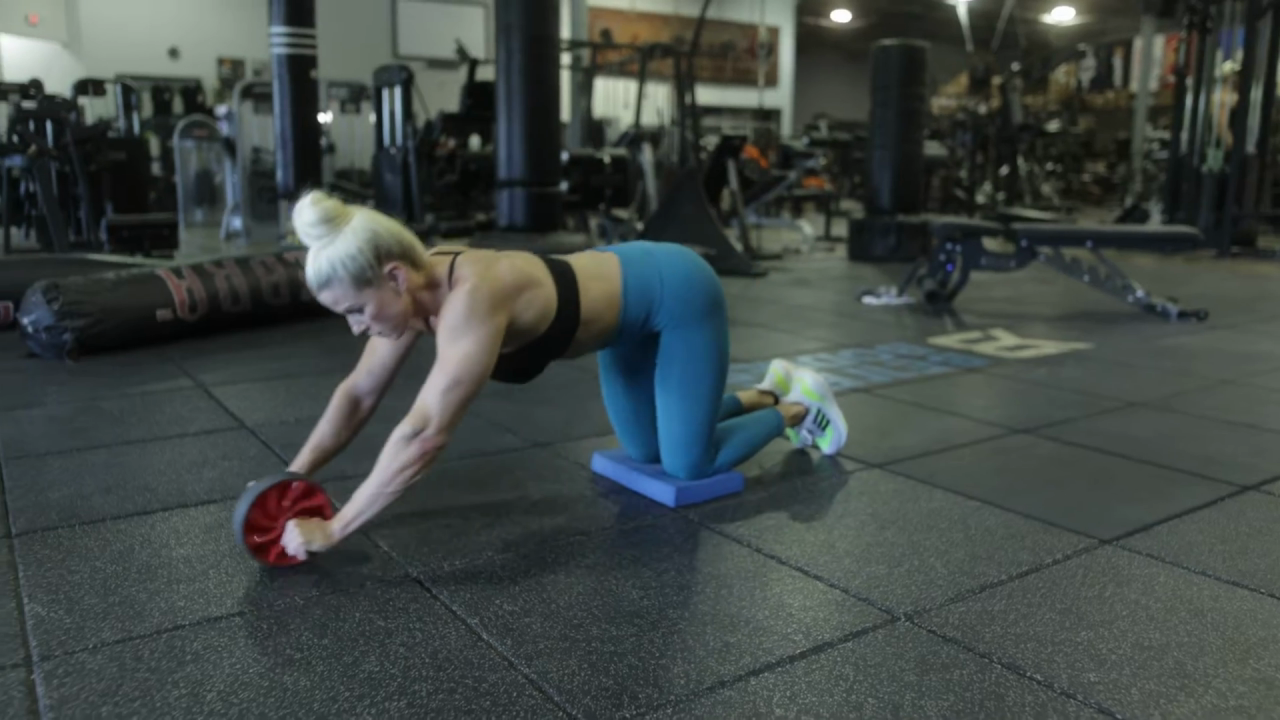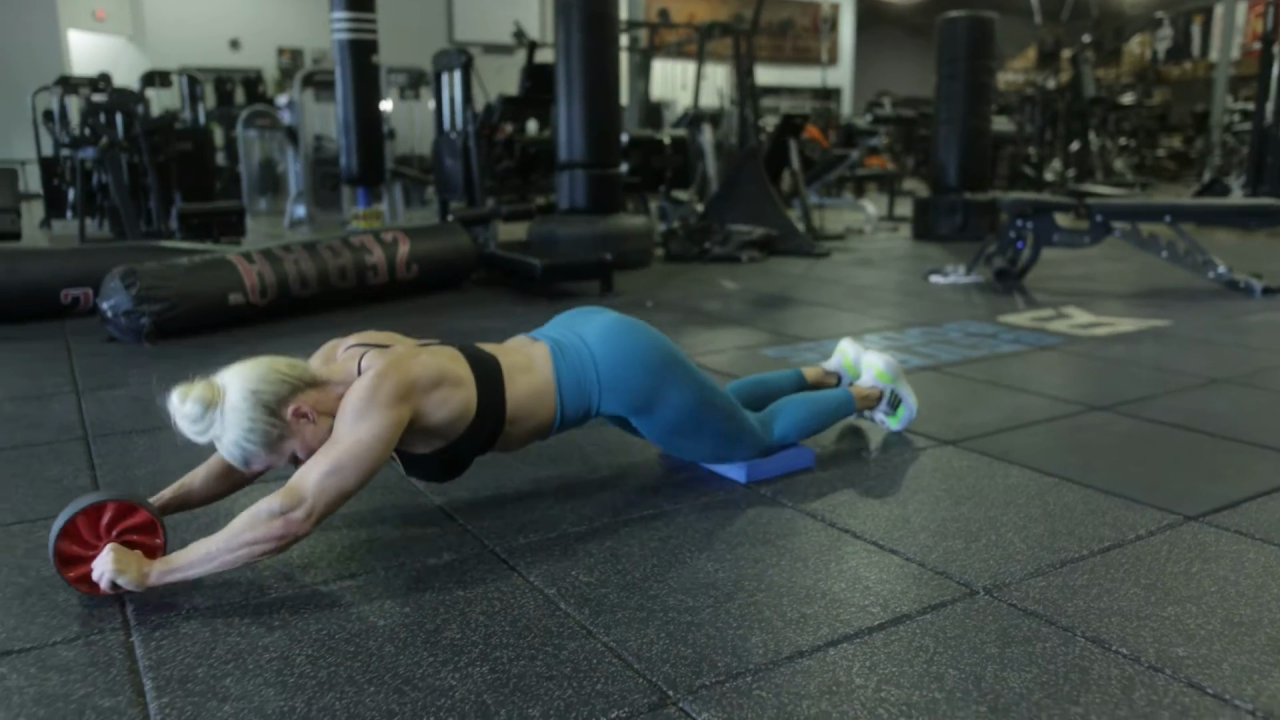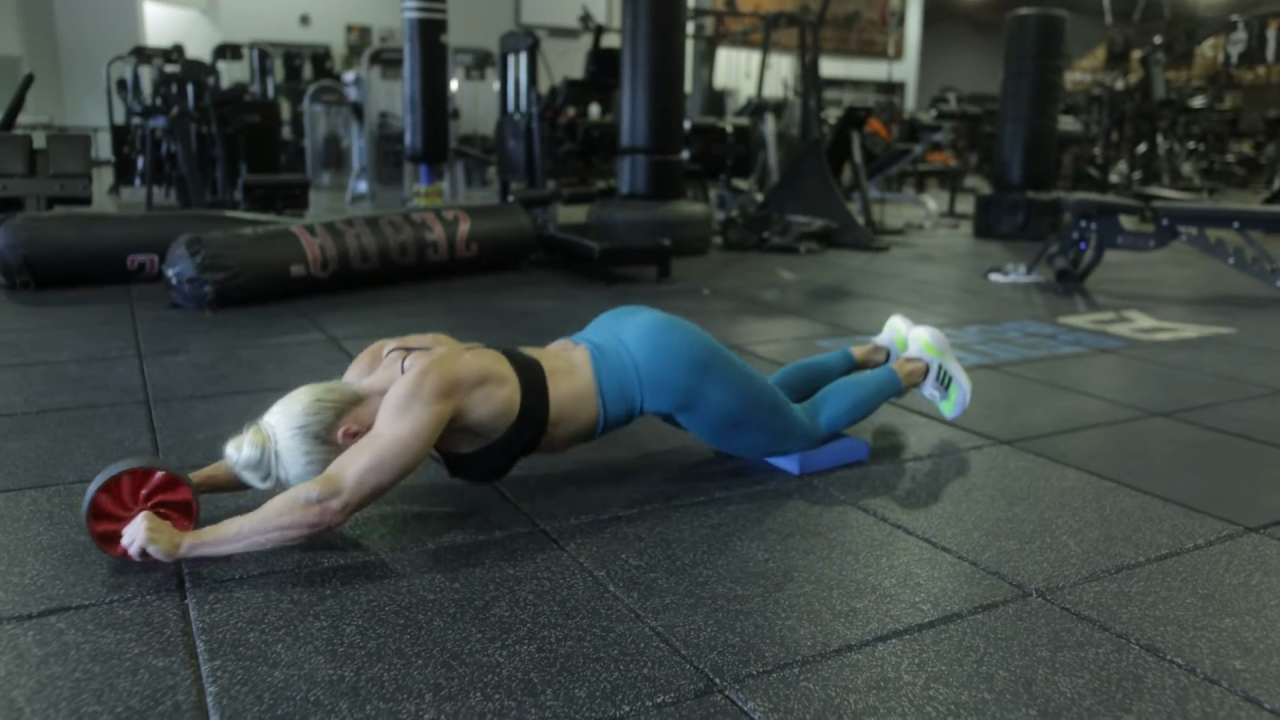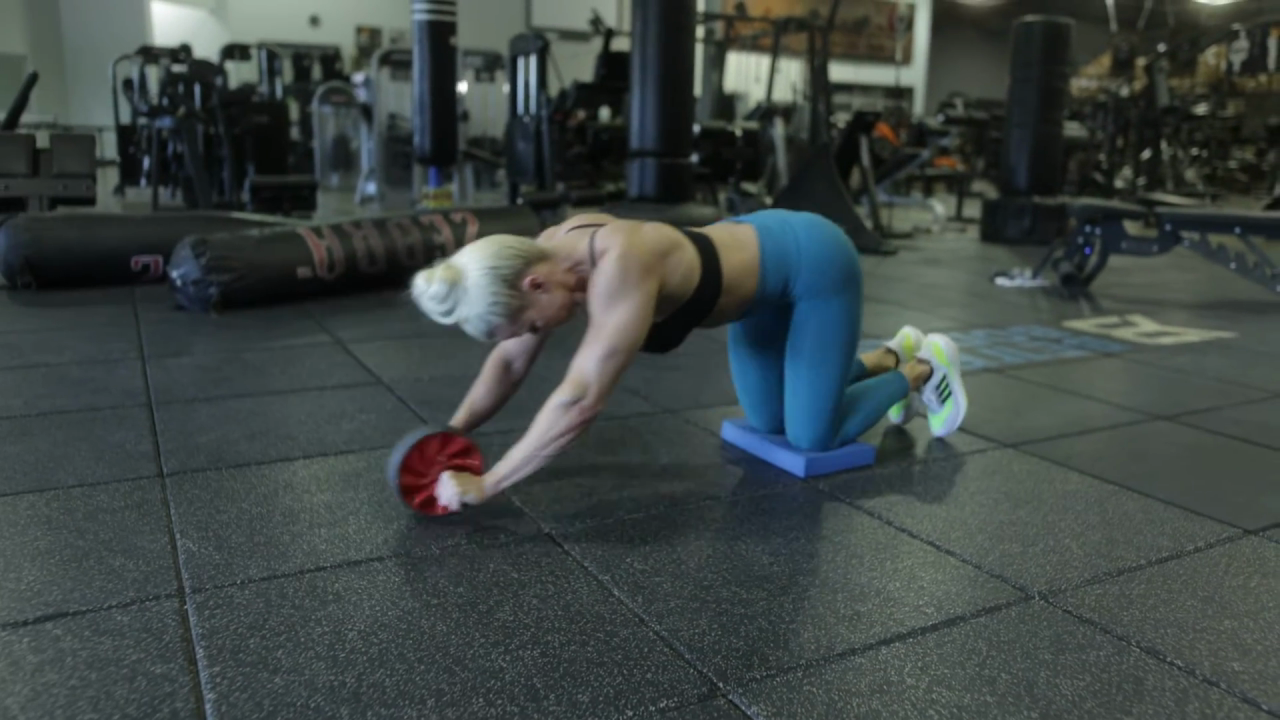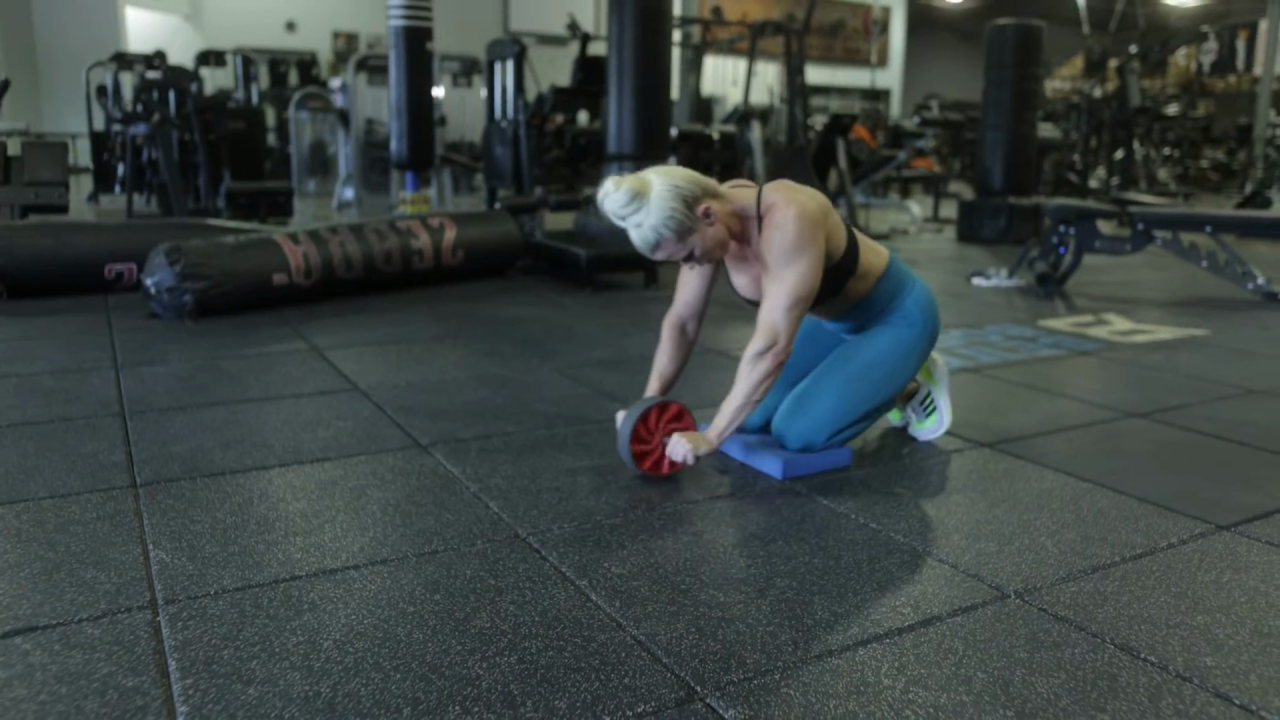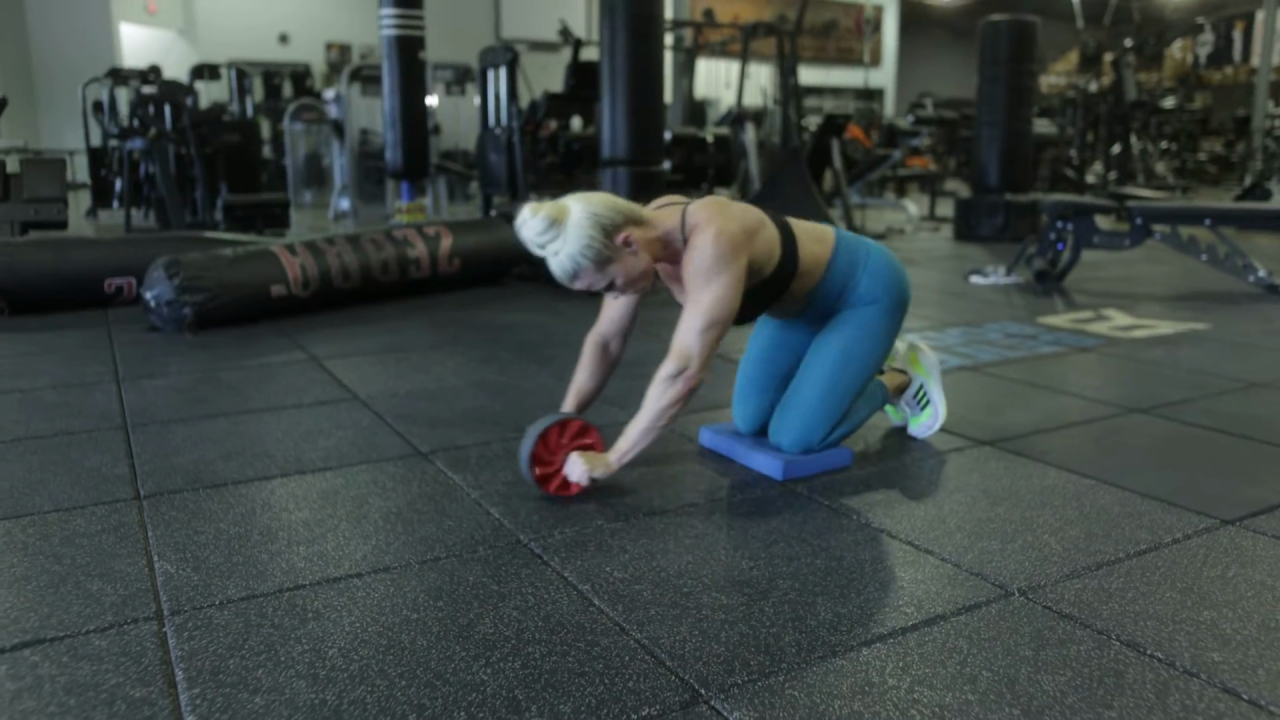
dt=0.7s
person 1, frame 1
left shoulder: (473, 297)
right shoulder: (417, 285)
left elbow: (424, 435)
right elbow: (358, 393)
left wrist: (332, 529)
right wrist: (296, 475)
left hip: (677, 292)
right hip: (626, 288)
left knee: (691, 464)
right knee: (649, 453)
left ankle: (796, 407)
right ankle: (764, 392)
person 1, frame 2
left shoulder: (377, 393)
right shoulder: (330, 366)
left elbow: (288, 518)
right elbow: (241, 452)
left wrist: (148, 572)
right wrist: (152, 507)
left hip: (617, 365)
right hip: (578, 343)
left knee: (749, 444)
right knee: (714, 413)
left ankle: (867, 392)
right ankle: (826, 371)
person 1, frame 3
left shoulder: (418, 392)
right shoulder: (373, 369)
left elbow: (323, 506)
right elbow: (290, 446)
left wrist: (184, 545)
right wrist: (193, 482)
left hip: (660, 362)
right hip: (622, 342)
left knee: (797, 432)
right knee: (759, 399)
left ankle: (915, 367)
right ankle: (874, 349)
person 1, frame 4
left shoulder: (619, 268)
right shoulder: (547, 254)
left elbow: (579, 403)
right elbow: (508, 361)
left wrist: (485, 484)
right wrist: (452, 433)
left hip: (814, 263)
right hip: (759, 257)
left knee: (814, 437)
right knee: (770, 423)
left ankle: (920, 370)
right ankle: (888, 357)
person 1, frame 5
left shoulder: (789, 219)
right shoulder: (711, 214)
left elbow: (772, 346)
right elbow: (681, 320)
left wrist: (711, 437)
left hip: (897, 318)
left knee: (796, 434)
right knee: (750, 418)
left ankle: (908, 387)
right ankle: (879, 383)
person 1, frame 6
left shoulder: (711, 241)
right shoulder: (639, 233)
left elbow: (684, 369)
right elbow: (605, 339)
left wrist: (611, 459)
right wrist: (564, 420)
left hip: (865, 291)
right hip: (805, 300)
left knee: (794, 439)
right knee: (749, 424)
left ankle: (898, 380)
right ankle: (872, 366)
